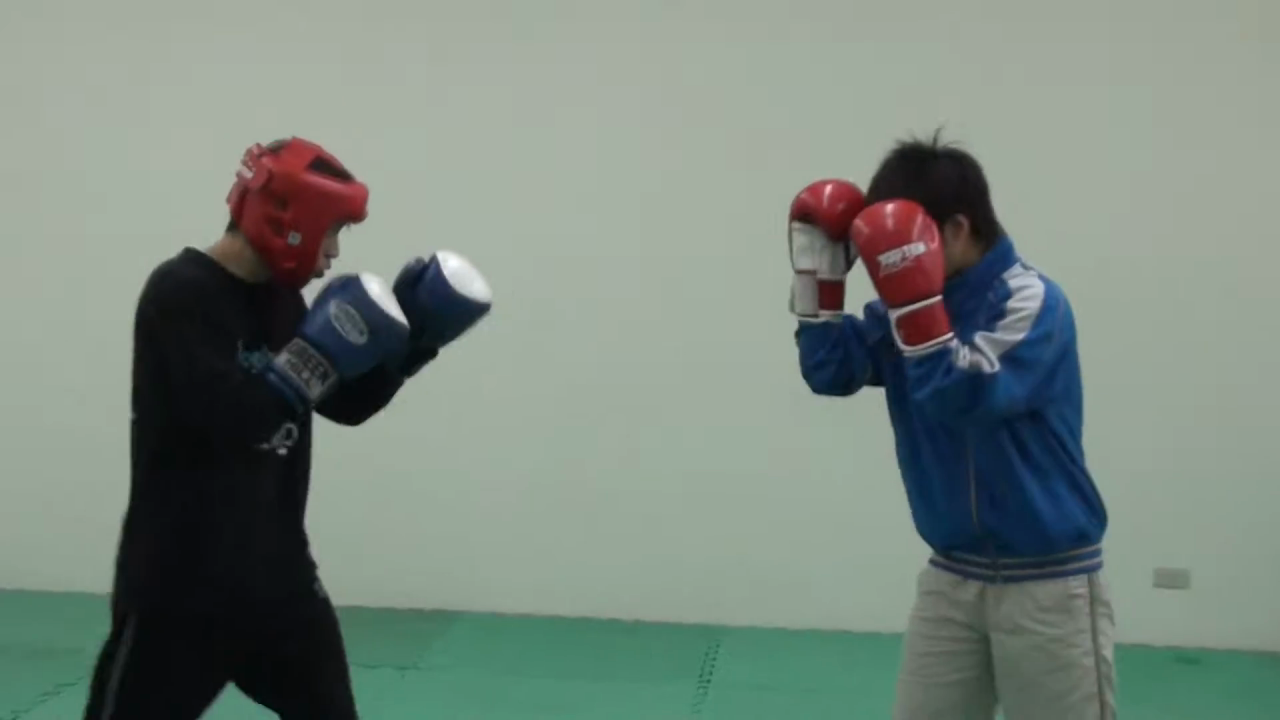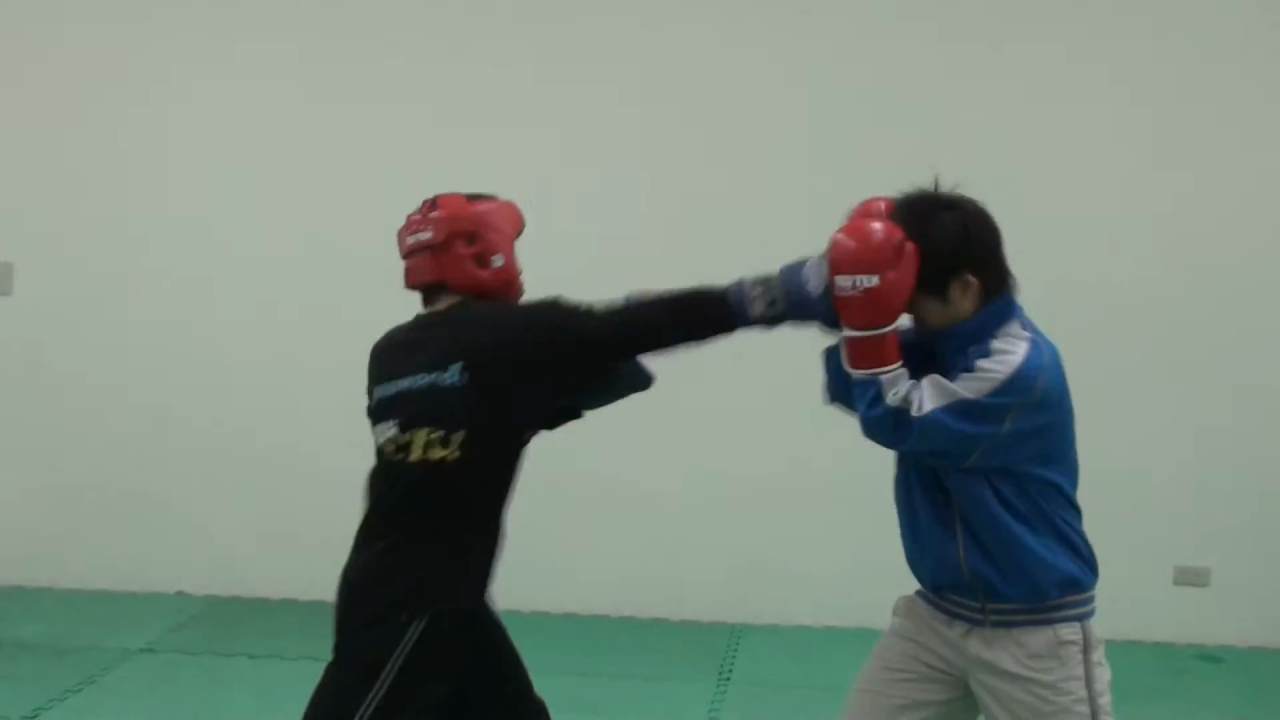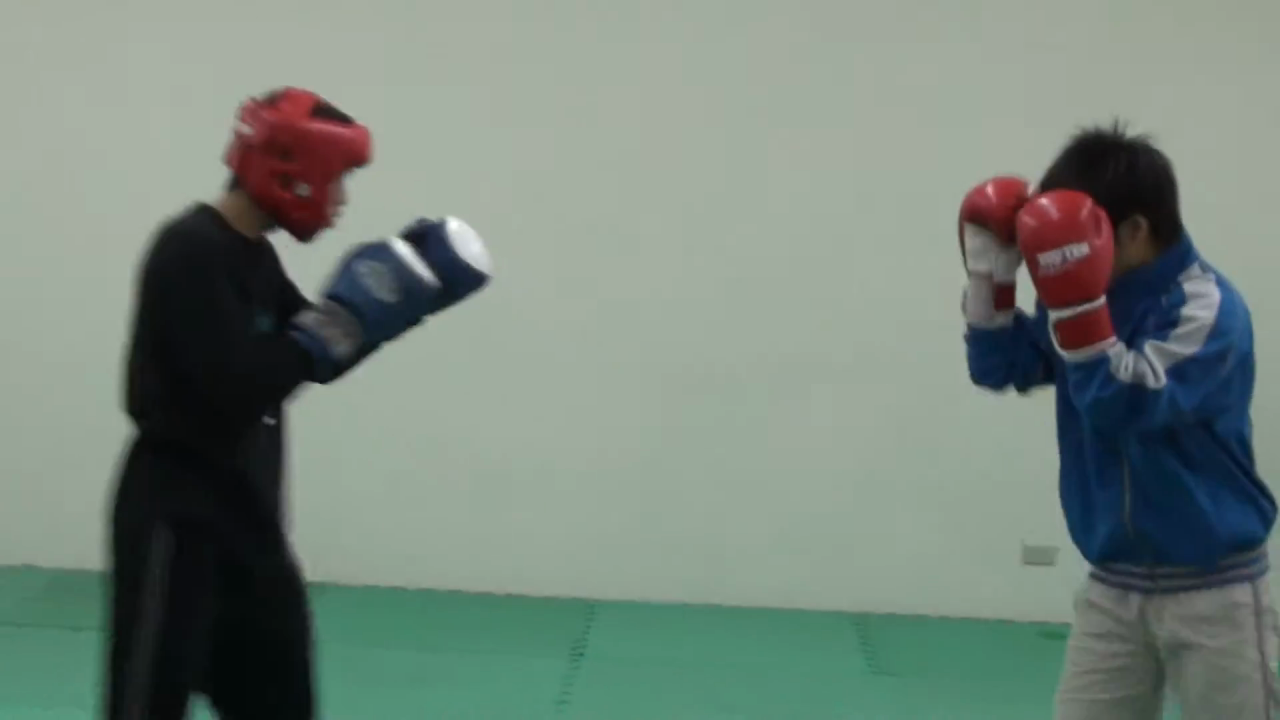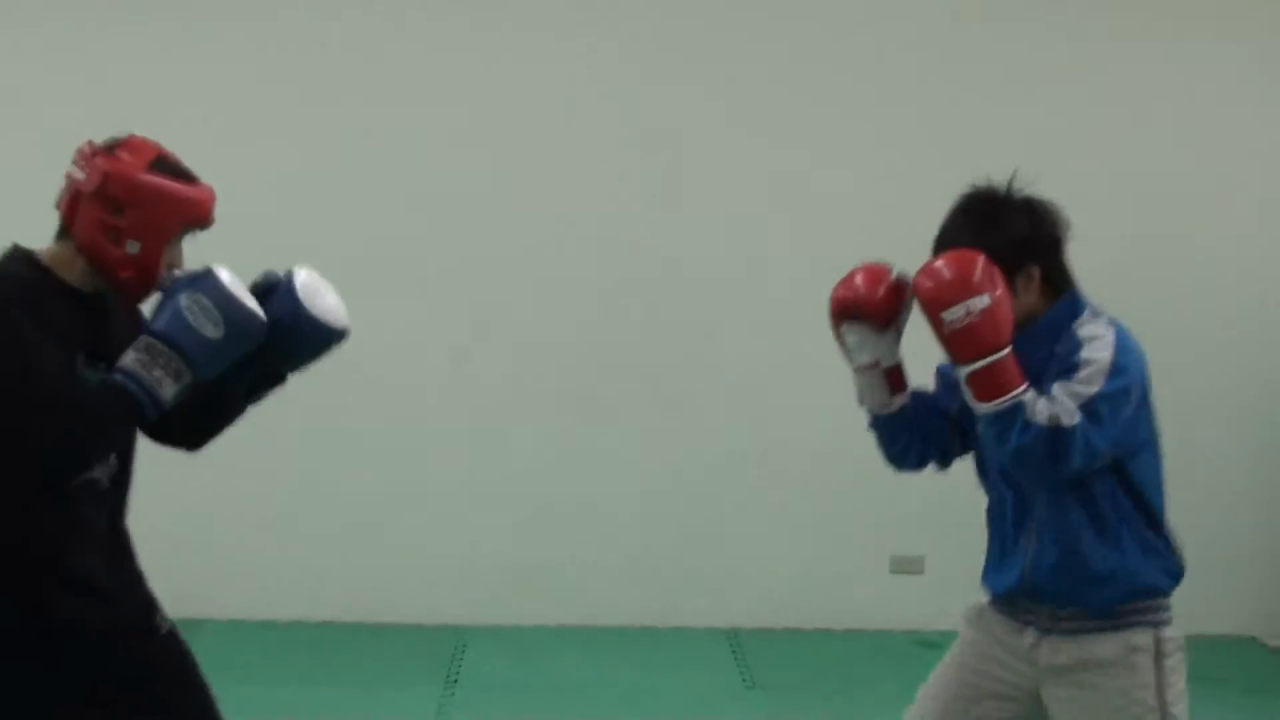
dt=0.5s
person 1, frame 1
left shoulder: (281, 299)
right shoulder: (179, 294)
left elbow: (351, 402)
right elbow: (226, 424)
left wrist: (415, 338)
right wrist: (319, 352)
left hip: (275, 570)
right hip: (173, 579)
person 1, frame 2
left shoulder: (390, 355)
right shoulder: (501, 334)
right elbow: (642, 324)
left wrist: (576, 392)
left hip: (442, 595)
right hip: (410, 598)
person 1, frame 3
left shoulder: (251, 256)
right shoulder: (190, 254)
left elbow: (322, 358)
right elbow: (231, 393)
left wrist: (414, 294)
right wrist: (344, 315)
left hip: (242, 521)
right hip: (176, 524)
person 1, frame 4
left shoulder: (108, 309)
left elbow: (184, 423)
right elbow: (64, 439)
left wrist: (266, 355)
right wrist: (166, 354)
left hip: (98, 583)
person 2, frame 1
left shoulder: (1032, 301)
right shoulder: (922, 300)
left elbow: (959, 397)
right elbow: (830, 370)
left wrist: (912, 295)
right wrist: (819, 268)
left hip: (1047, 582)
right hip: (952, 576)
person 2, frame 2
left shoulder: (1022, 365)
right shoulder: (937, 340)
left elbow: (891, 421)
right elbow: (850, 391)
left wrist: (869, 314)
right wrist: (851, 295)
right hip: (937, 617)
person 2, frame 3
left shoulder: (1208, 308)
right shoulder: (1105, 296)
left elbow: (1119, 411)
right elbow: (996, 369)
left wrist: (1074, 292)
right wrist: (991, 263)
left hip: (1216, 589)
person 2, frame 4
left shoulder: (1104, 351)
right shoulder: (984, 339)
left elbow: (1041, 455)
right elbow: (911, 445)
left wrist: (982, 352)
right wrist: (872, 357)
